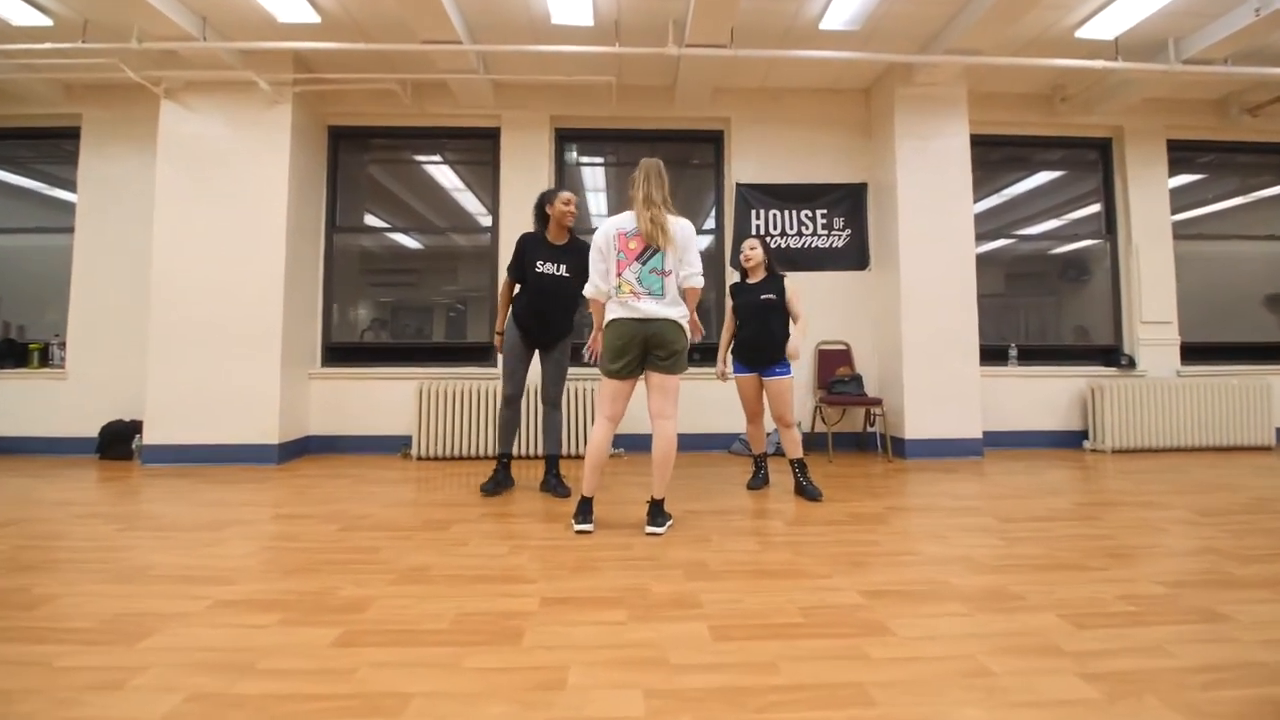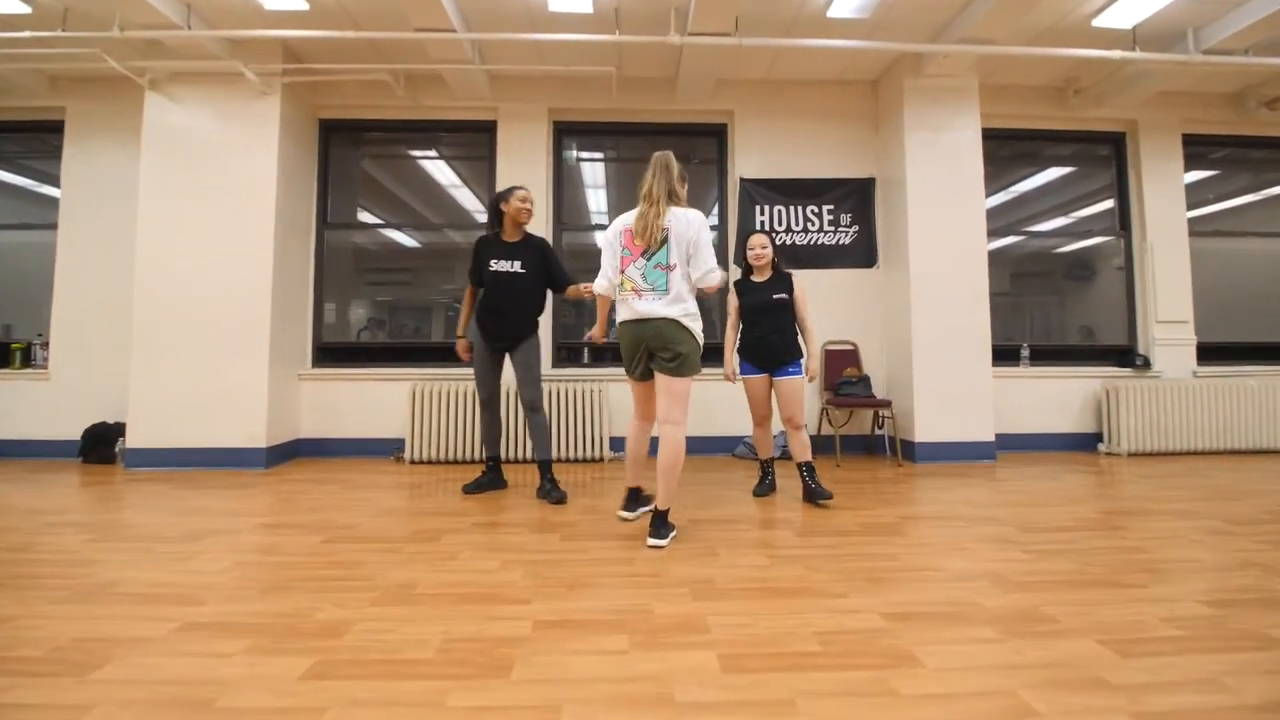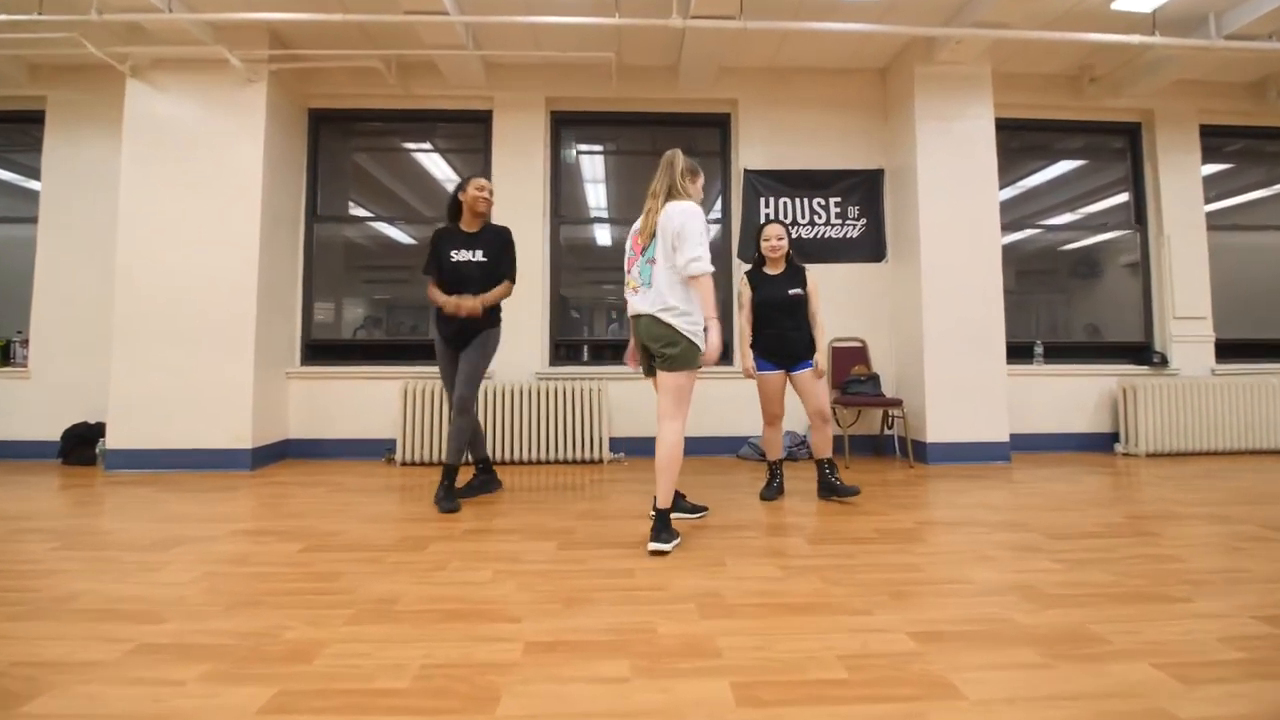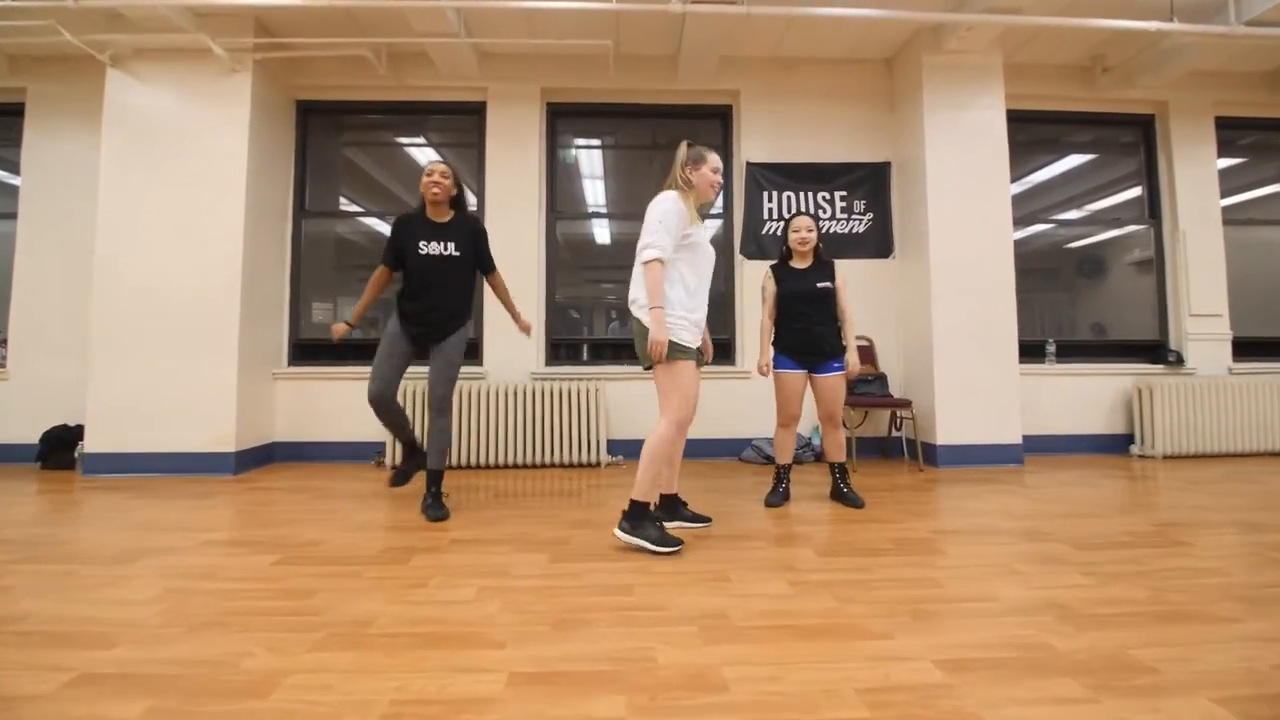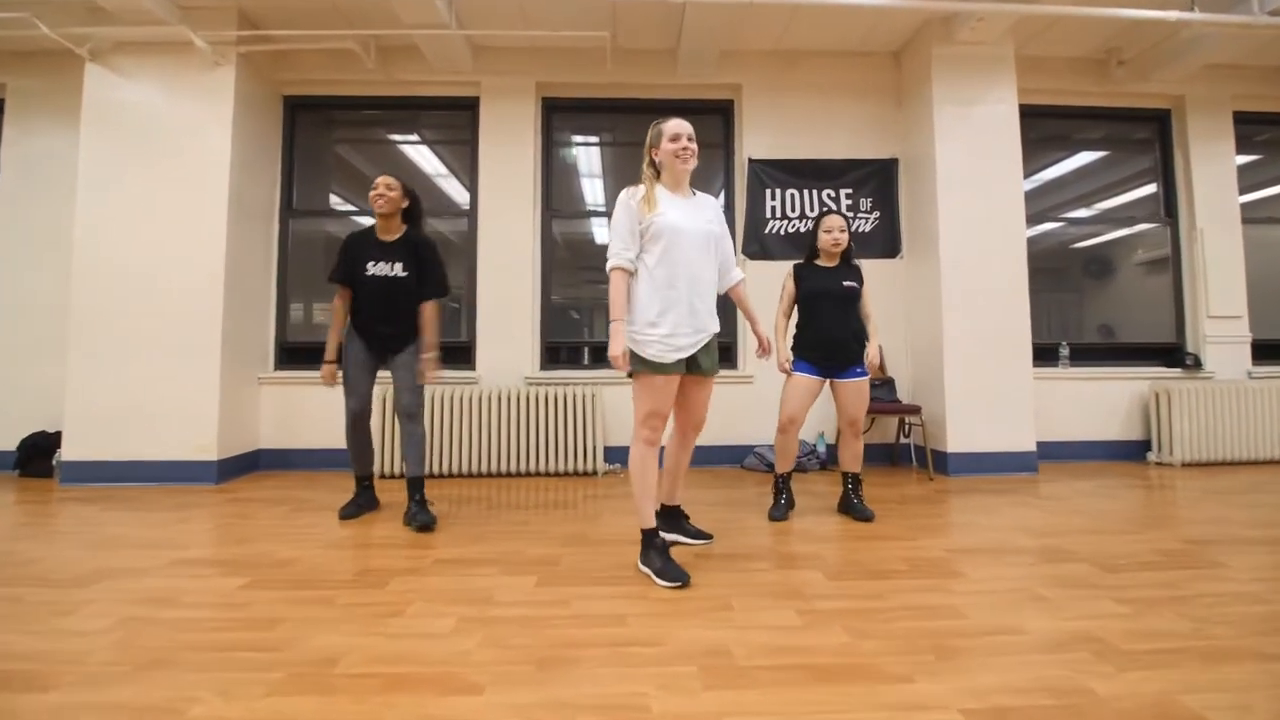
dt=0.4s
person 1, frame 1
left shoulder: (609, 229)
right shoulder: (682, 227)
left elbow: (596, 290)
right elbow: (693, 282)
left wrist: (597, 332)
right wrist: (691, 316)
left hip: (622, 326)
right hip: (668, 326)
left knee: (607, 418)
right knee: (663, 418)
left ankle: (584, 508)
right ankle: (657, 511)
person 1, frame 2
left shoulder: (621, 224)
right shoulder: (691, 219)
left elbow: (606, 285)
right elbow: (709, 280)
left wrist: (600, 323)
right wrist: (720, 277)
left hip: (632, 326)
right hip: (675, 327)
left knee: (643, 416)
right knee: (671, 423)
left ankle: (634, 497)
right ankle: (659, 521)
person 1, frame 3
left shoulder: (645, 221)
right shoulder: (688, 211)
left elbow: (633, 283)
right elbow: (698, 270)
left wrist: (634, 339)
right wrist: (714, 327)
left hip: (644, 321)
right hip: (676, 322)
left knee: (670, 416)
right knee: (672, 420)
left ankle: (668, 497)
right ankle: (661, 525)
person 1, frame 4
left shoulder: (695, 221)
right shoulder: (670, 204)
right elbow: (653, 258)
left wrist: (705, 335)
right wrist: (657, 318)
left hip: (688, 328)
right hip: (663, 325)
left knee: (681, 418)
right knee: (674, 416)
left ankle: (668, 504)
right ankle: (636, 516)
person 1, frame 5
left shoulder: (709, 206)
right shoulder: (636, 199)
left elbow: (728, 272)
right elbow: (620, 267)
left wrist: (755, 322)
right wrist: (616, 328)
left hip: (701, 332)
right hip: (653, 332)
left knee: (689, 429)
right knee: (649, 432)
person 2, frame 1
left shoulder: (581, 250)
right shoulder: (528, 243)
right elbow: (508, 285)
right wrist: (499, 328)
left hip: (559, 335)
right hip: (520, 328)
left knee: (552, 400)
right knee: (511, 395)
left ankle: (552, 473)
right ankle: (503, 469)
person 2, frame 2
left shoulder: (539, 248)
right shoulder: (484, 245)
left elbow: (563, 288)
right elbow: (472, 290)
left wrist: (582, 290)
right wrist: (462, 333)
left hip: (524, 335)
right hip: (486, 334)
left knee: (531, 401)
right knee: (488, 401)
left ankle: (546, 478)
right ankle: (493, 471)
person 2, frame 3
left shoulder: (500, 236)
right shoulder: (442, 237)
left elbow: (507, 285)
right elbow: (432, 286)
left wrist: (478, 302)
right wrist: (449, 301)
left hip: (481, 331)
right hip: (449, 331)
left knee: (463, 401)
right knee: (460, 404)
left ankle: (447, 483)
right ankle: (486, 473)
person 2, frame 4
left shoulder: (470, 228)
right shoulder: (406, 225)
left elbow: (491, 275)
right elbow: (383, 274)
left wrist: (517, 316)
right wrist: (351, 320)
left hip: (451, 328)
right hip: (405, 324)
left knee: (439, 404)
right knee: (379, 395)
left ankle: (434, 491)
right ankle: (413, 450)
person 2, frame 5
left shoulder: (420, 244)
right shoulder: (355, 243)
left elbow: (429, 301)
right elbow: (342, 300)
left wrist: (430, 352)
right wrist: (330, 355)
left hip: (405, 340)
right hip: (362, 340)
left knee: (408, 409)
right knee: (356, 412)
left ankle: (417, 501)
right ankle: (365, 491)
person 3, frame 1
left shoulder: (780, 283)
right shoulder: (735, 289)
left elbow: (799, 317)
right elbow: (729, 327)
left wrist: (795, 339)
right wrist: (721, 360)
left hip: (776, 360)
right hip: (744, 360)
left knee: (785, 419)
right knee: (753, 417)
left ankle: (801, 477)
right ankle: (760, 469)
person 3, frame 2
left shoulder: (788, 282)
right shoulder: (739, 287)
left elbow: (803, 321)
right elbow: (732, 326)
left wrist: (812, 356)
right wrist: (728, 360)
left hip: (788, 360)
right hip: (752, 361)
left knee: (795, 421)
right knee: (760, 419)
left ankle: (810, 481)
right ankle: (766, 475)
person 3, frame 3
left shoulder: (802, 275)
right shoulder: (750, 279)
left elbow: (814, 316)
right elbow: (745, 320)
left wrist: (820, 352)
right wrist: (746, 355)
left hip: (803, 355)
right hip: (768, 357)
left knee: (821, 413)
right knee: (772, 418)
left ankle: (828, 477)
right ankle: (774, 477)
person 3, frame 4
left shoulder: (830, 270)
right shoulder: (776, 273)
left elbow: (844, 313)
right elbow: (767, 316)
left wrist: (852, 349)
right wrist: (764, 351)
left hip: (829, 354)
right hip: (789, 355)
left knee: (832, 420)
right knee: (787, 419)
left ankle: (840, 483)
right ankle: (781, 482)
person 3, frame 5
left shoulder: (854, 272)
right shoulder: (798, 272)
left elbow: (866, 315)
right elbow: (782, 314)
left wrist: (873, 343)
right wrist: (781, 348)
left hip: (851, 360)
right hip: (807, 359)
left knee: (853, 427)
right knee: (787, 422)
left ankle: (851, 495)
